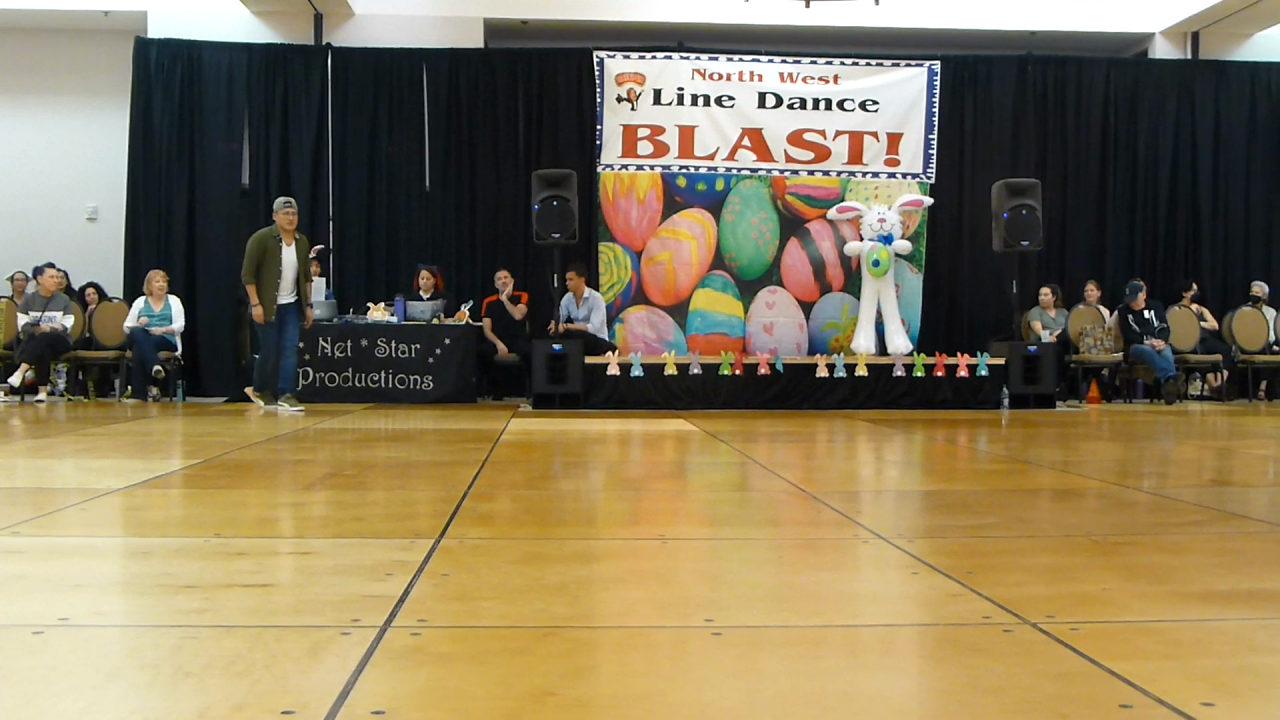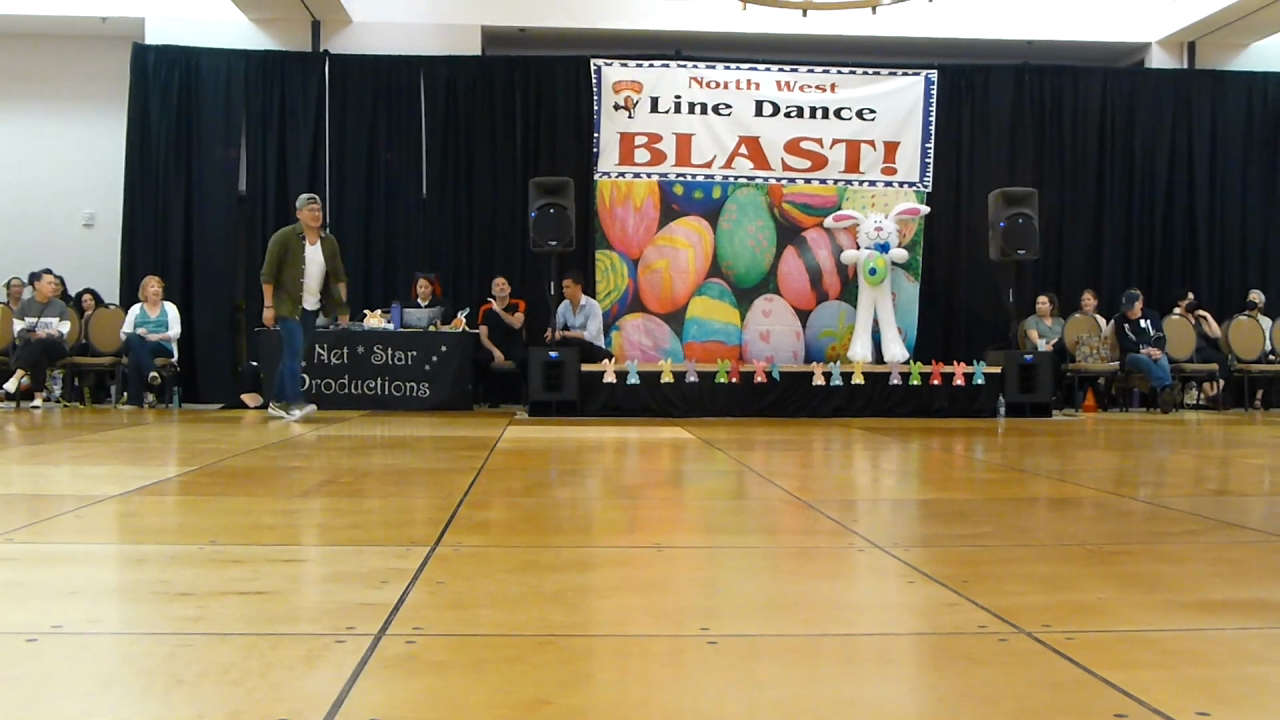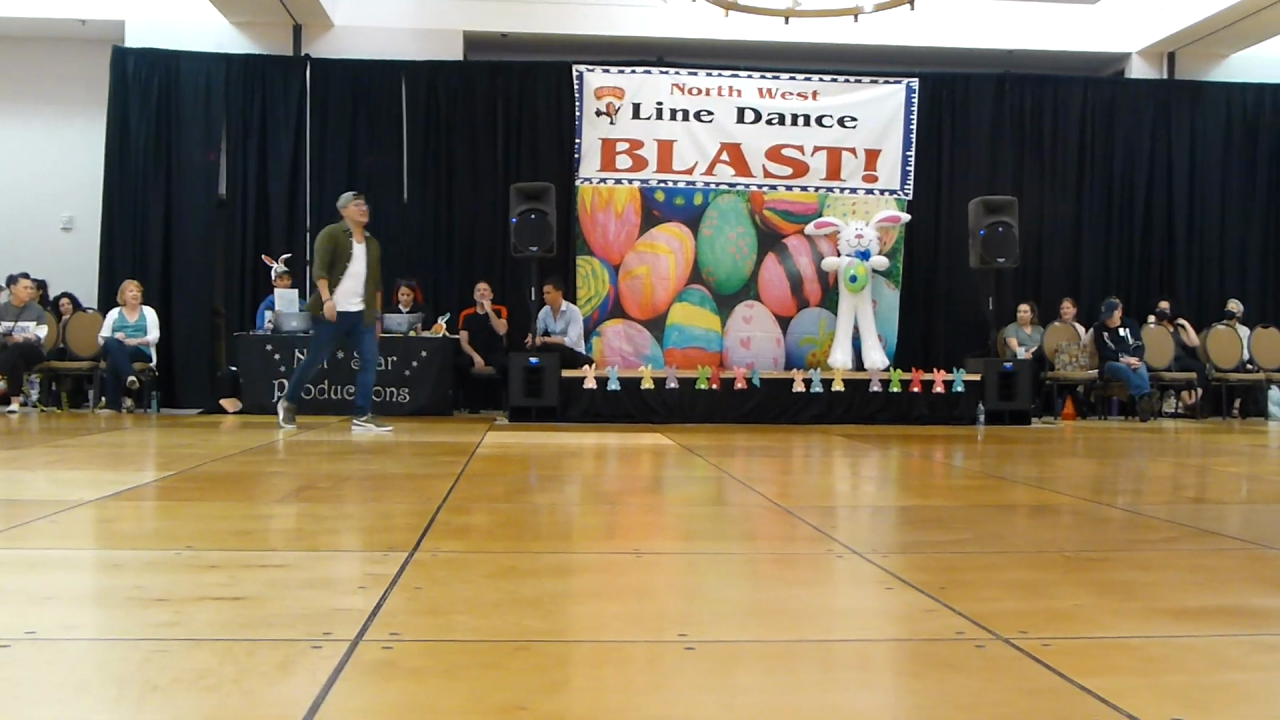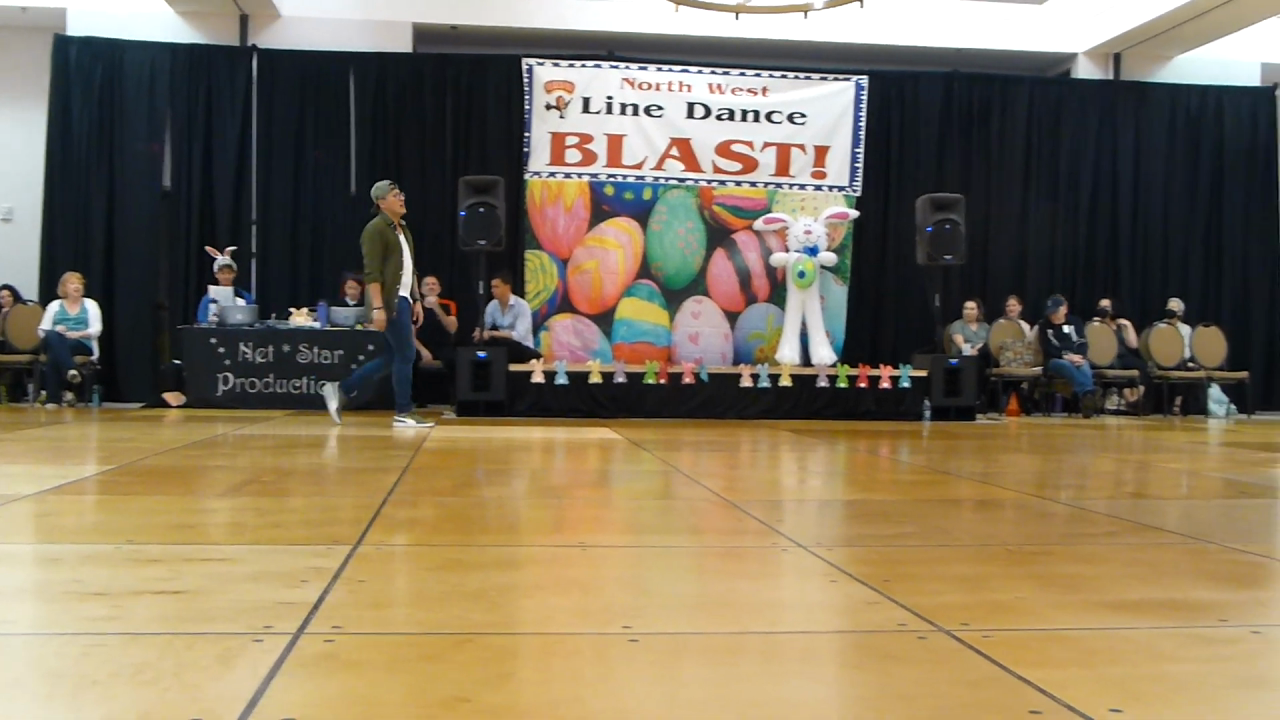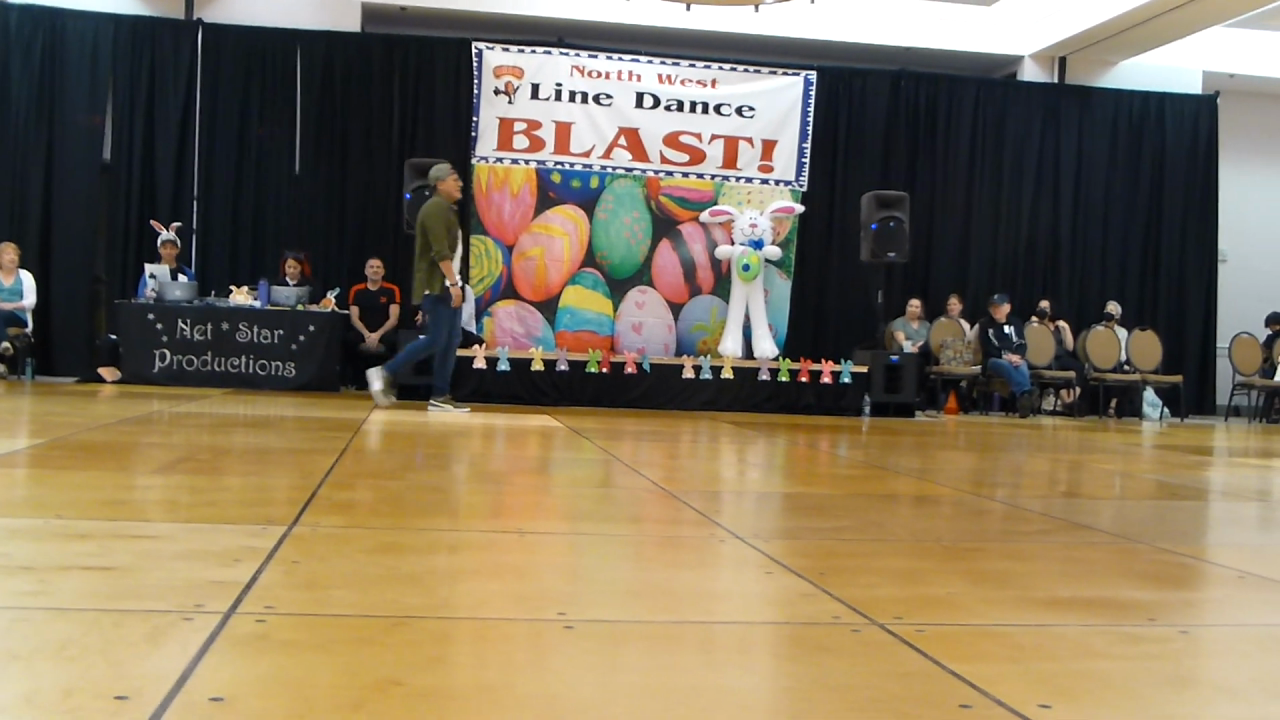
dt=0.7s
person 1, frame 1
left shoulder: (302, 242)
right shoulder: (261, 239)
left elbow: (306, 276)
right elbow: (248, 274)
left wrist: (308, 304)
right wrist: (255, 304)
left hip: (292, 305)
right hip: (267, 306)
left knee: (290, 349)
right knee: (269, 351)
left ankle: (285, 396)
right ankle: (259, 390)
person 1, frame 2
left shoulder: (329, 242)
right shoulder: (284, 237)
left elbow: (338, 276)
right elbow: (267, 273)
left wrist: (343, 307)
right wrist: (268, 305)
left hip: (312, 308)
right hip: (288, 305)
left knee: (293, 353)
right knee: (295, 350)
left ankle: (279, 402)
right ankle: (295, 403)
person 1, frame 3
left shoulder: (372, 243)
right shoulder: (330, 235)
left elbow: (375, 283)
right elbow: (319, 270)
left wrist: (376, 316)
right wrist: (327, 299)
left hip: (360, 314)
right hip: (332, 312)
left knee: (370, 360)
right knee: (315, 360)
left ankle: (362, 415)
right ankle: (289, 402)
person 1, frame 4
left shoulder: (402, 229)
right shoulder: (376, 228)
right elbow: (371, 272)
left wrist: (417, 300)
right wrist: (377, 308)
left hip: (402, 300)
right hip: (388, 302)
left knee: (391, 358)
right knee: (405, 355)
left ankle: (340, 390)
right ankle: (402, 412)
person 1, frame 5
left shoulder: (445, 209)
right shoulder: (436, 208)
right elbow: (440, 251)
right wrist: (454, 283)
left hip: (447, 285)
right hip: (437, 286)
left knee: (451, 340)
right knee: (435, 340)
left ankle: (440, 396)
right ankle: (384, 373)
